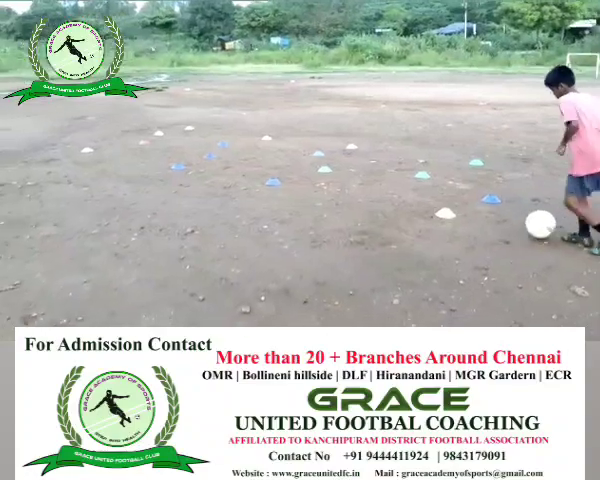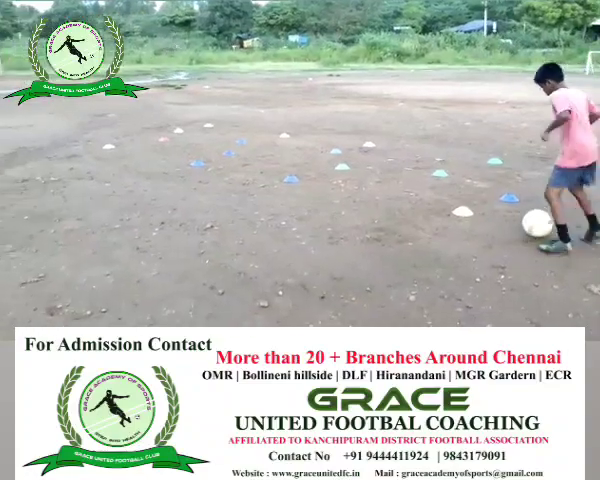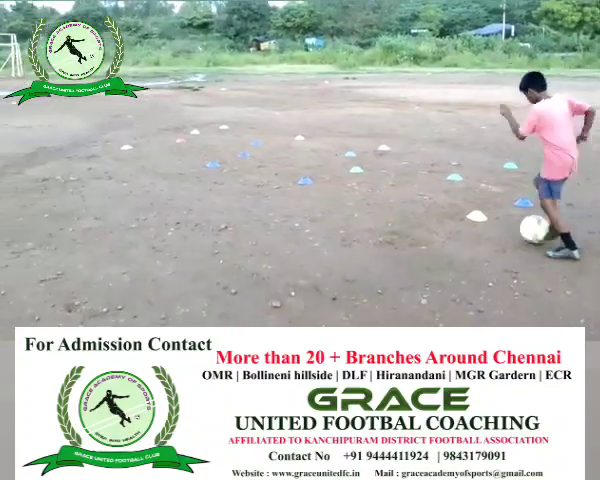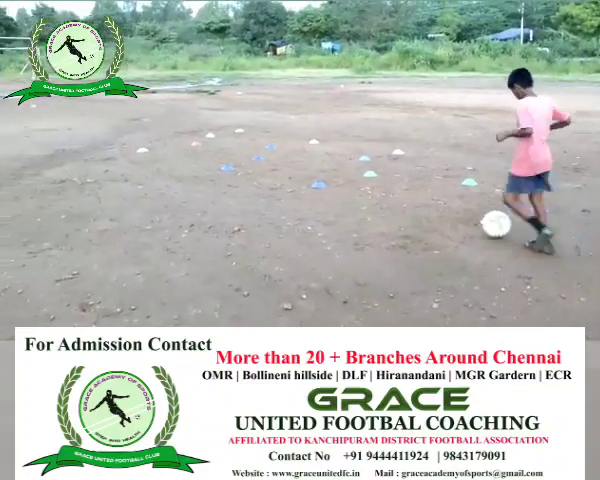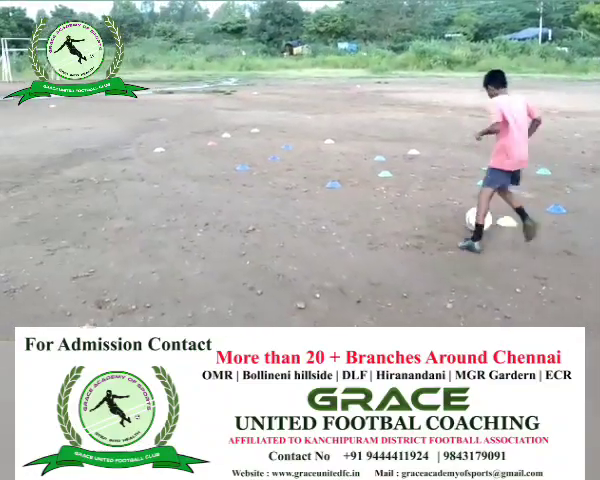
dt=0.2s
person 1, frame 1
left shoulder: (566, 101)
left elbow: (573, 124)
left wrist: (563, 144)
left hip: (584, 160)
left knee: (571, 201)
right knee: (580, 195)
right ankle: (583, 235)
person 1, frame 2
left shoulder: (557, 96)
right shoulder: (578, 93)
left elbow: (565, 115)
left wrist: (548, 129)
left hip: (574, 155)
left knee: (551, 194)
right knee: (577, 190)
left ankle: (564, 241)
person 1, frame 3
left shoulder: (538, 109)
right shoulder: (564, 99)
left elbow: (521, 135)
right elbow: (590, 110)
left wrist: (508, 115)
right wrist: (585, 132)
left hip: (556, 164)
right hip: (570, 159)
left knee: (549, 205)
right knee: (538, 182)
left ankle: (571, 248)
right ankle: (555, 227)
person 1, frame 4
left shoulder: (523, 105)
right shoulder: (547, 101)
left elbow: (527, 131)
right elbow: (566, 120)
left wrist: (507, 134)
left hip: (525, 164)
right hip: (544, 161)
left knee: (510, 198)
right knee: (536, 198)
left ankle: (542, 229)
right ankle: (544, 242)
person 1, frame 5
left shoulder: (496, 103)
right shoulder: (521, 100)
left elbow: (497, 126)
right elbow: (537, 120)
left wrist: (482, 132)
left hip: (504, 158)
right hip: (521, 157)
left knee: (485, 195)
right knee: (503, 190)
left ankle: (476, 240)
right ankle: (527, 220)
